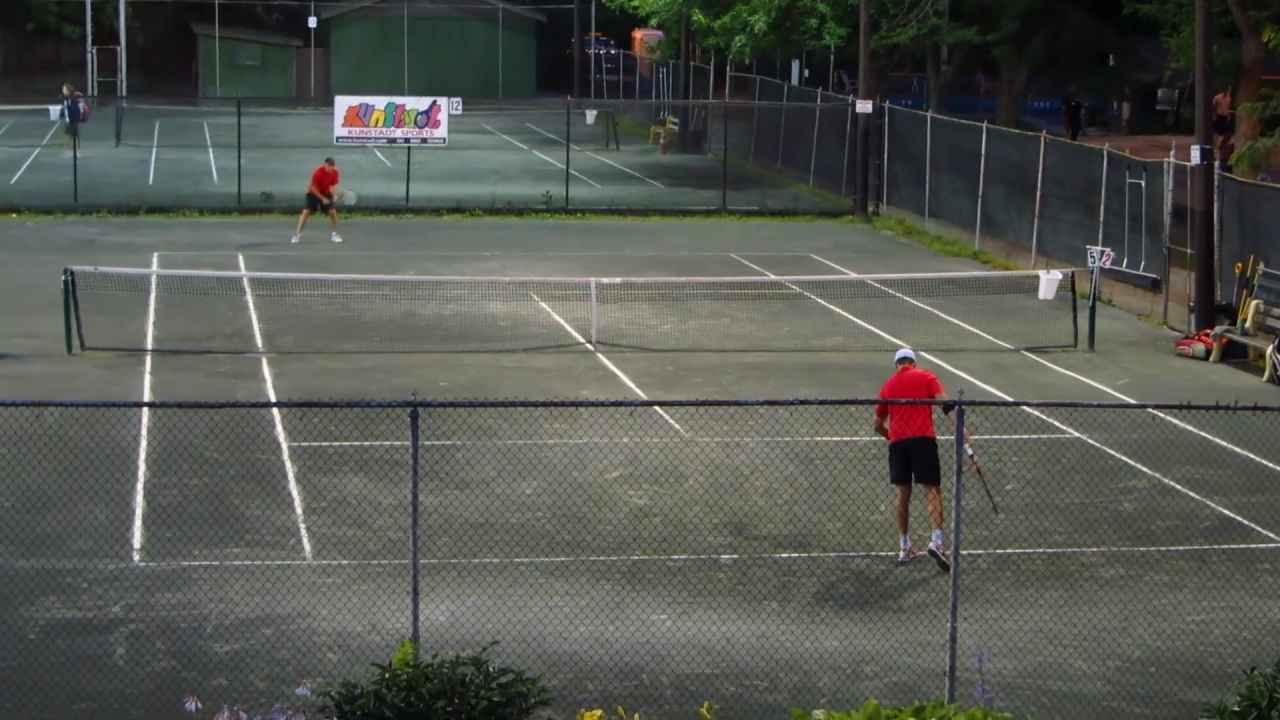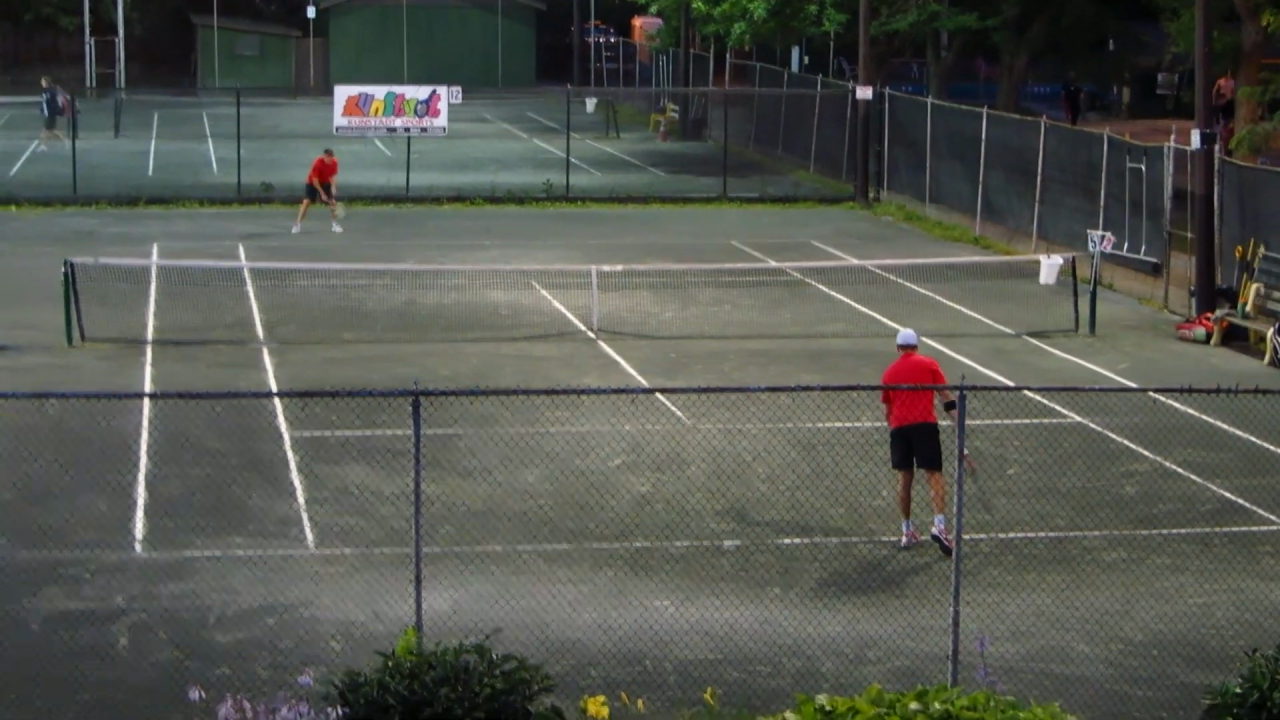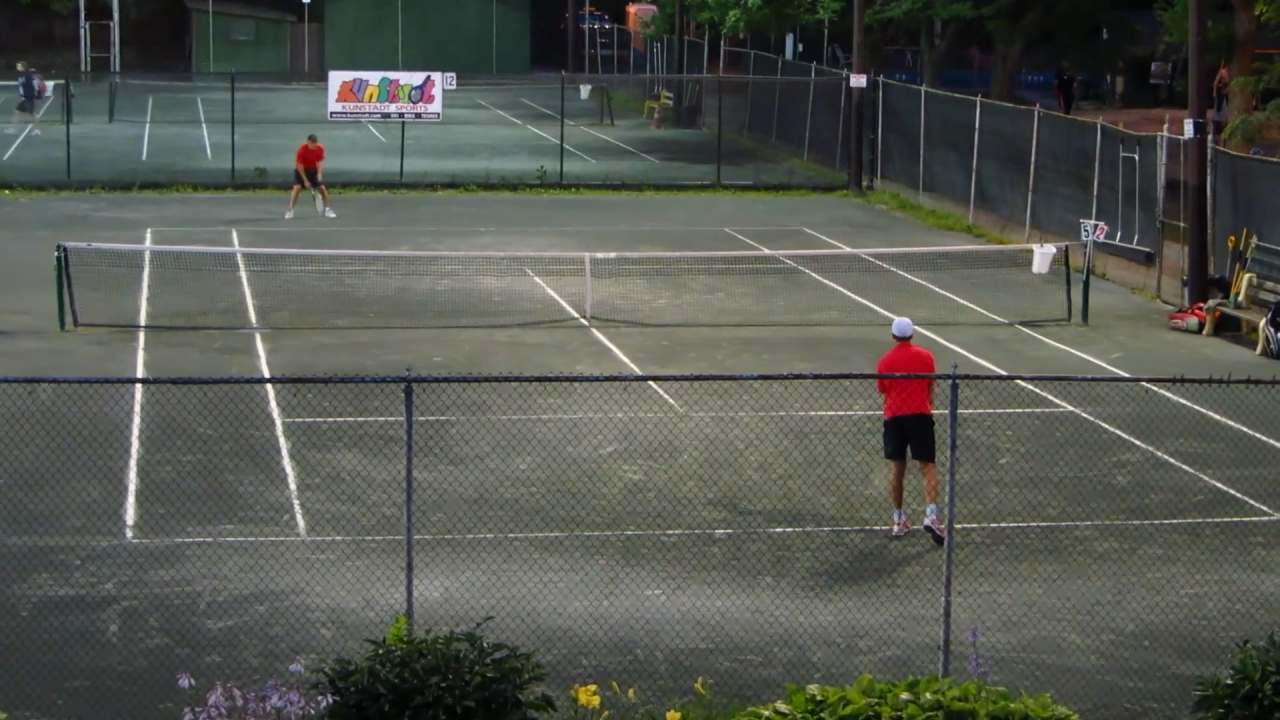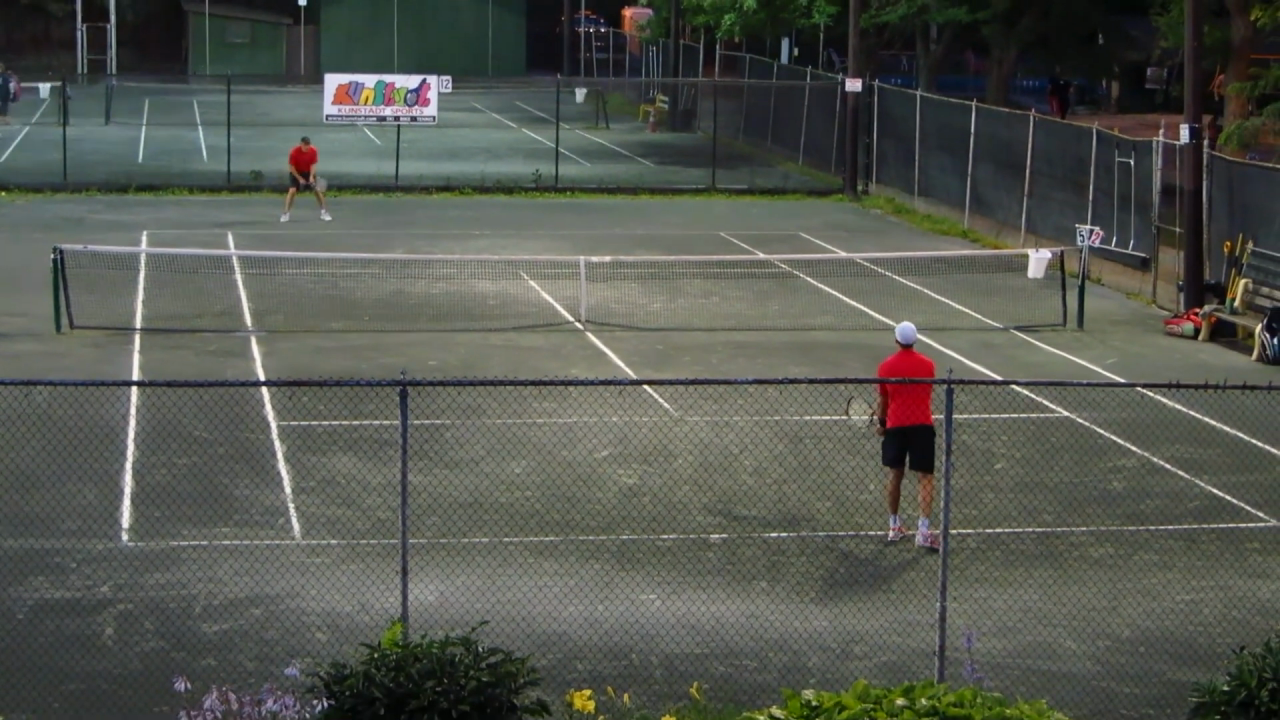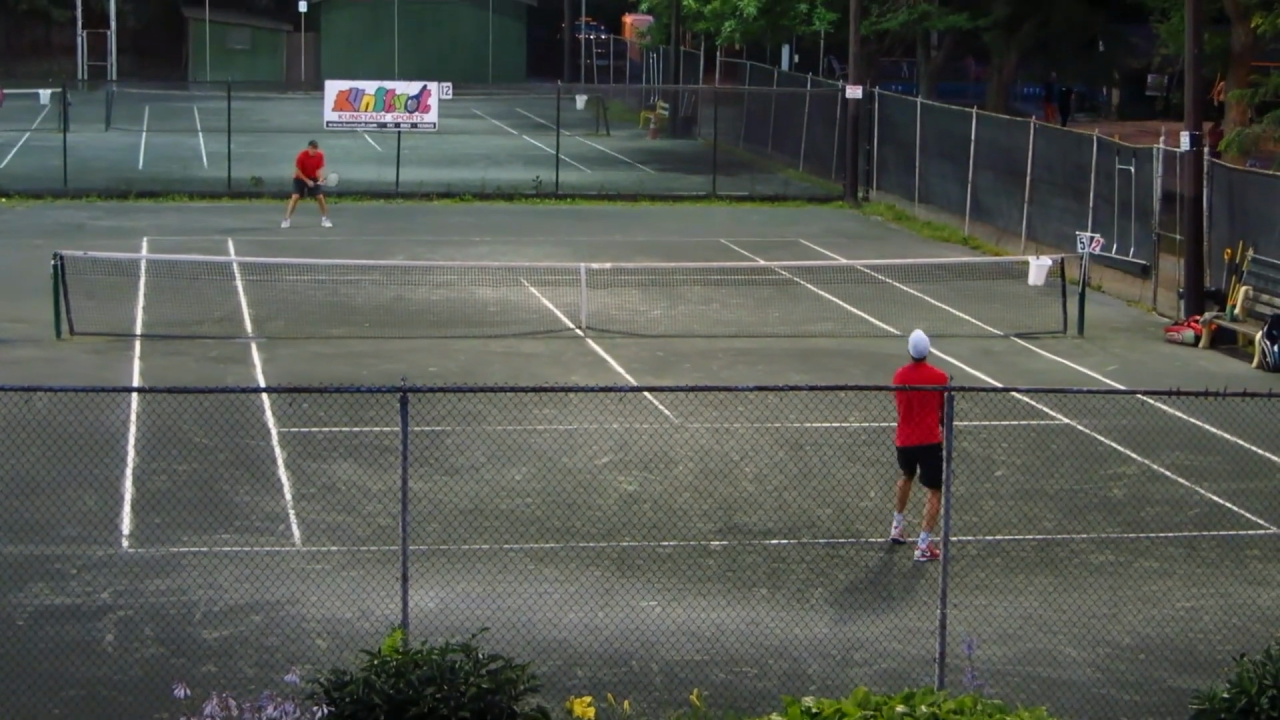
dt=0.3s
person 1, frame 1
left shoulder: (887, 386)
right shoulder: (926, 376)
left elbow: (878, 425)
right elbow: (944, 402)
left hip: (898, 442)
right hip: (922, 438)
left knee: (902, 493)
right knee: (932, 491)
left ankle: (905, 546)
right ankle: (937, 540)
person 1, frame 2
left shoulder: (889, 372)
right shoulder: (929, 364)
left elbow: (887, 411)
right elbow: (946, 396)
left hip: (899, 428)
right hip: (924, 424)
left knee: (904, 479)
right knee: (934, 475)
left ankle: (907, 532)
right ankle: (939, 525)
person 1, frame 3
left shoulder: (884, 361)
right shoulder: (925, 356)
right elbow: (929, 392)
left hip: (893, 417)
right hip: (919, 415)
left knee: (897, 469)
right knee: (927, 466)
left ankle: (899, 521)
right ankle: (931, 515)
person 1, frame 4
left shoulder: (886, 366)
right shoulder: (928, 364)
left wrist: (881, 424)
left hip: (895, 426)
right hip: (922, 425)
left knee: (895, 476)
right knee: (925, 477)
left ankle: (894, 527)
right ankle: (923, 531)
person 1, frame 5
left shoulder: (899, 376)
right shoulder: (940, 377)
right elbow: (946, 413)
right wrist: (942, 427)
left hip: (904, 440)
right hip: (930, 442)
left knee: (906, 478)
right knee: (934, 492)
left ankle: (897, 527)
right ankle: (923, 546)
